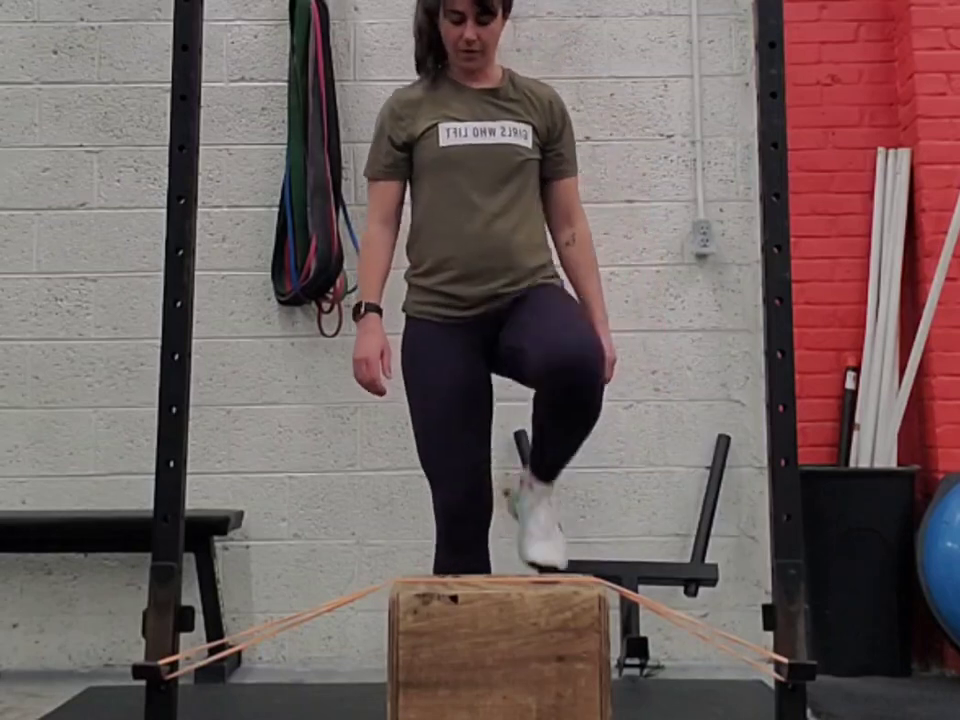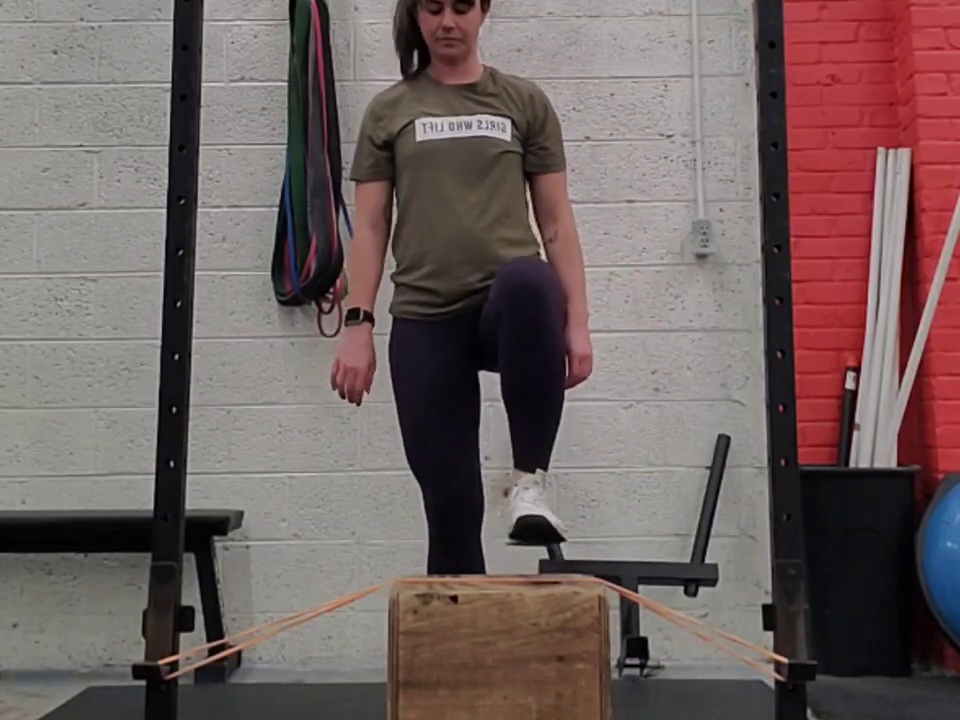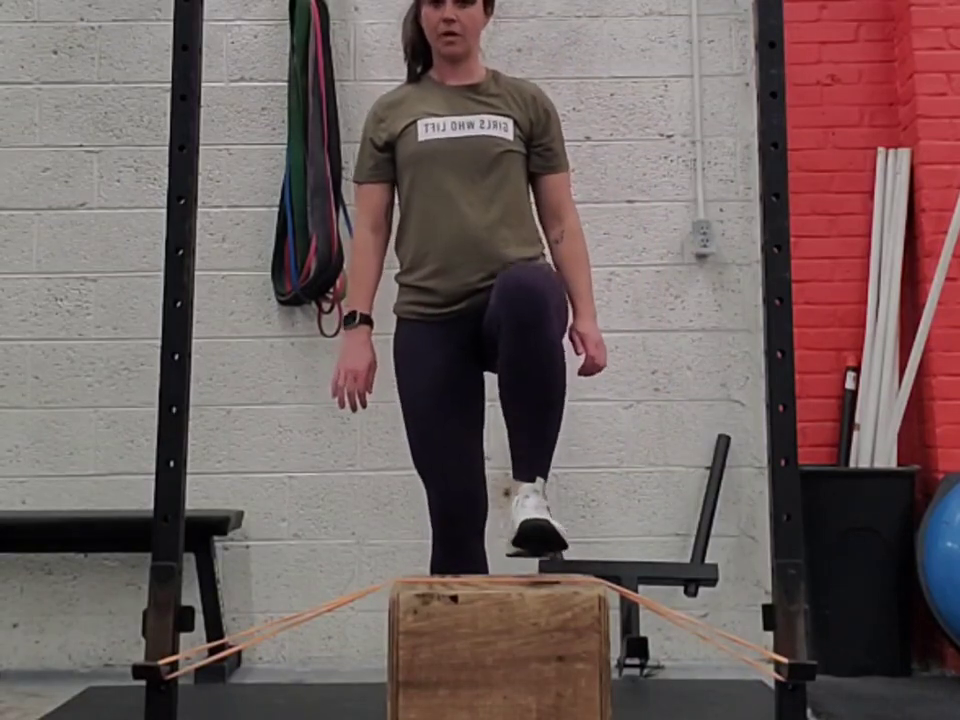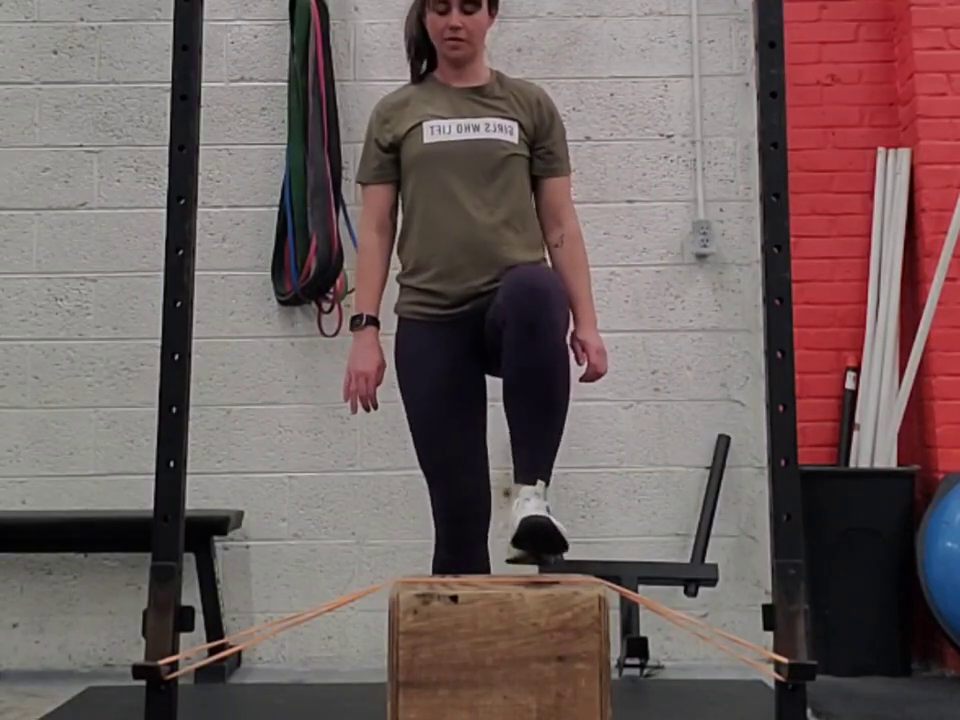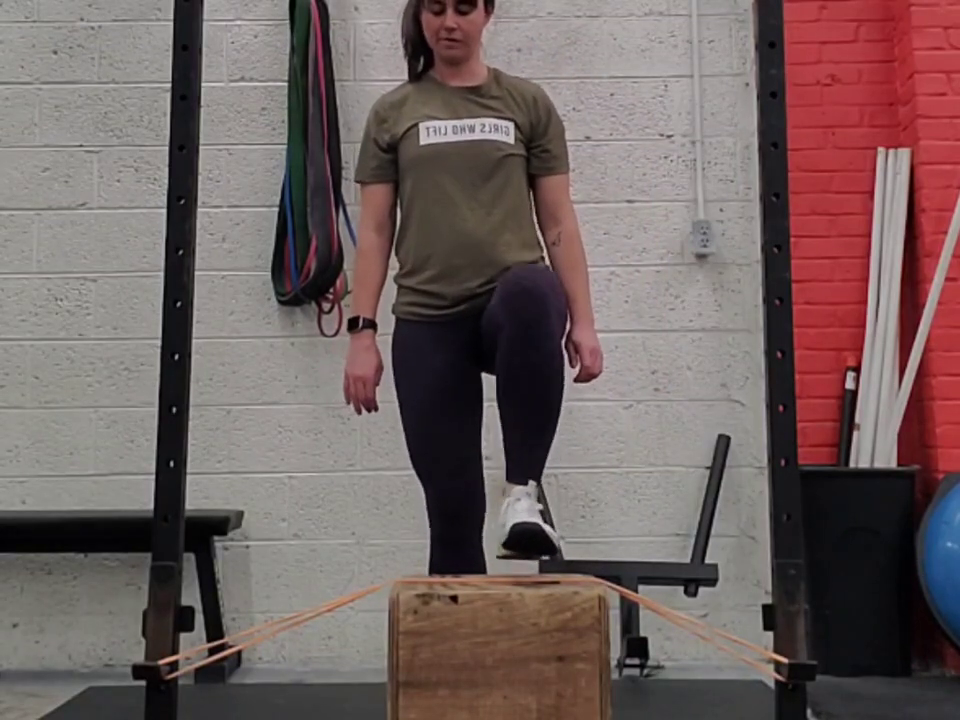
dt=1s
person 1, frame 1
left shoulder: (541, 105)
right shoulder: (406, 108)
left elbow: (568, 223)
right elbow: (381, 223)
left wrist: (597, 319)
right wrist: (369, 316)
left hip: (528, 301)
right hip: (439, 323)
left knee: (572, 360)
right knee: (459, 503)
left ankle: (537, 487)
person 1, frame 2
left shoulder: (524, 101)
right shoulder: (389, 110)
left elbow: (555, 220)
right elbow: (370, 227)
left wrist: (576, 320)
right wrist: (357, 325)
left hip: (509, 303)
right hip: (424, 319)
left knee: (528, 281)
right knee: (450, 503)
left ankle: (529, 483)
person 1, frame 3
left shoulder: (526, 102)
right shoulder: (391, 112)
left elbow: (560, 219)
right elbow: (370, 229)
left wrist: (584, 313)
right wrist: (356, 328)
left hip: (510, 302)
right hip: (428, 319)
left knee: (529, 294)
right knee: (453, 502)
left ankle: (531, 490)
person 1, frame 4
left shoulder: (530, 105)
right shoulder: (395, 113)
left elbow: (559, 224)
right elbow: (376, 230)
left wrist: (586, 322)
right wrist: (364, 332)
left hip: (512, 302)
right hip: (430, 321)
left knee: (535, 295)
right knee: (457, 504)
left ankle: (532, 494)
person 1, frame 5
left shoulder: (527, 103)
right shoulder: (393, 112)
left elbow: (558, 223)
right elbow: (375, 231)
left wrist: (582, 321)
right wrist: (361, 334)
left hip: (510, 301)
right hip: (427, 320)
left knee: (531, 297)
right knee: (451, 504)
left ankle: (523, 494)
